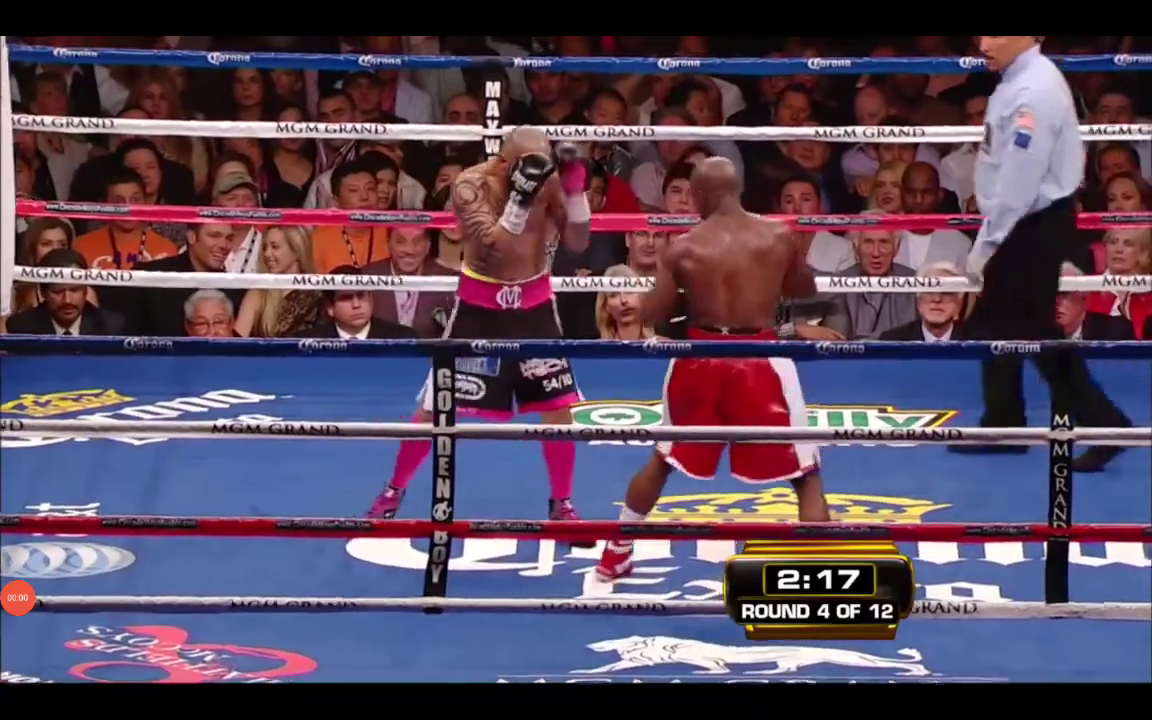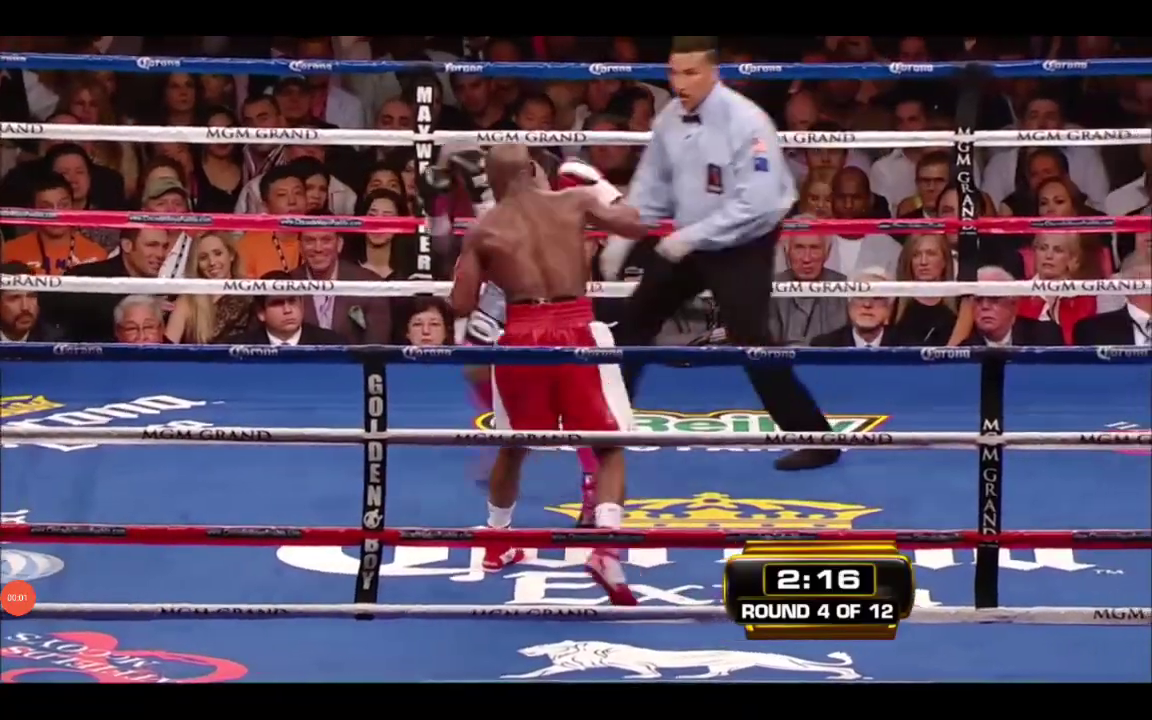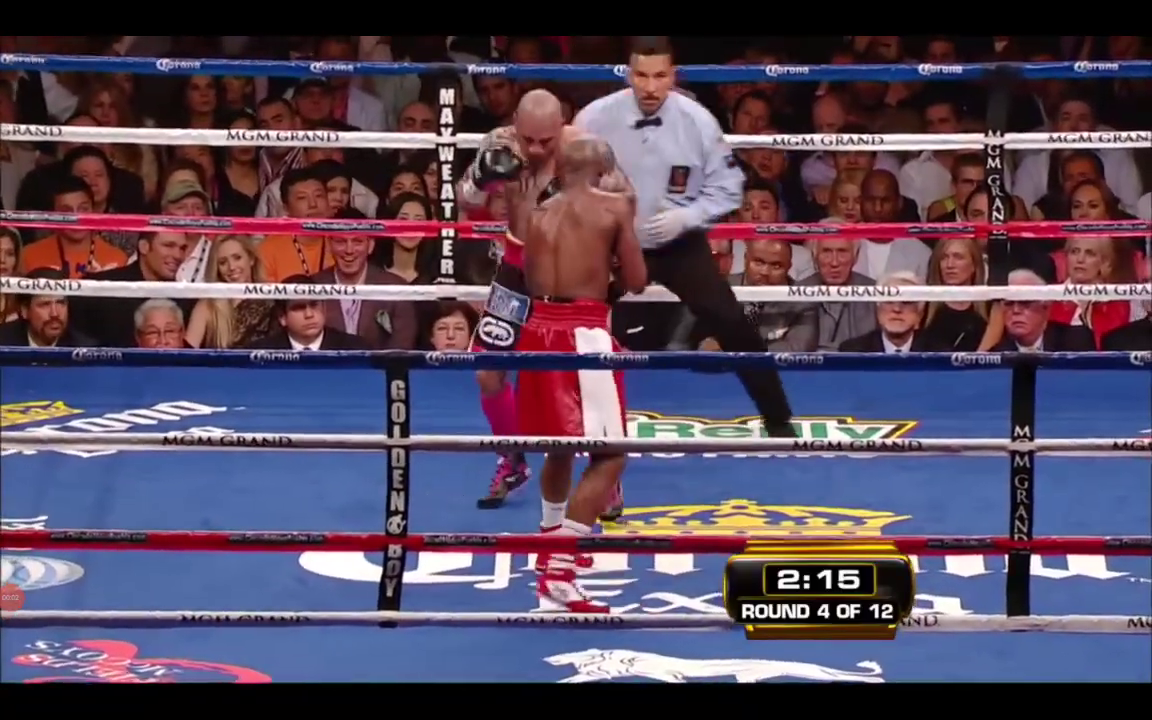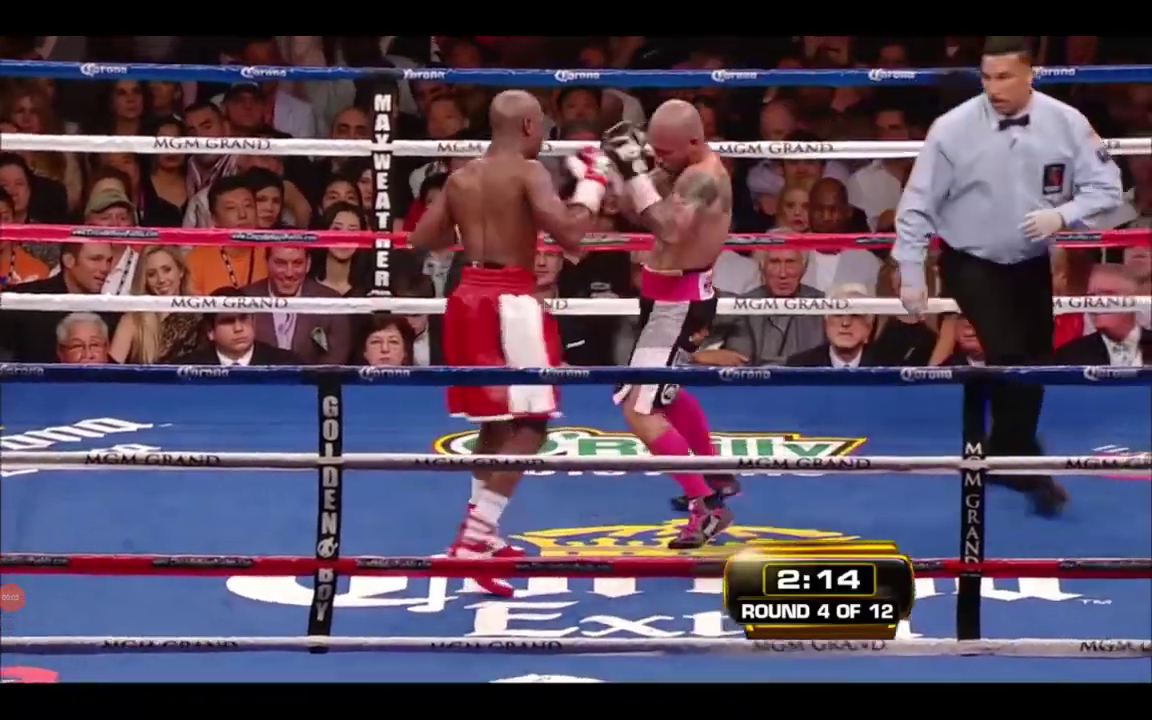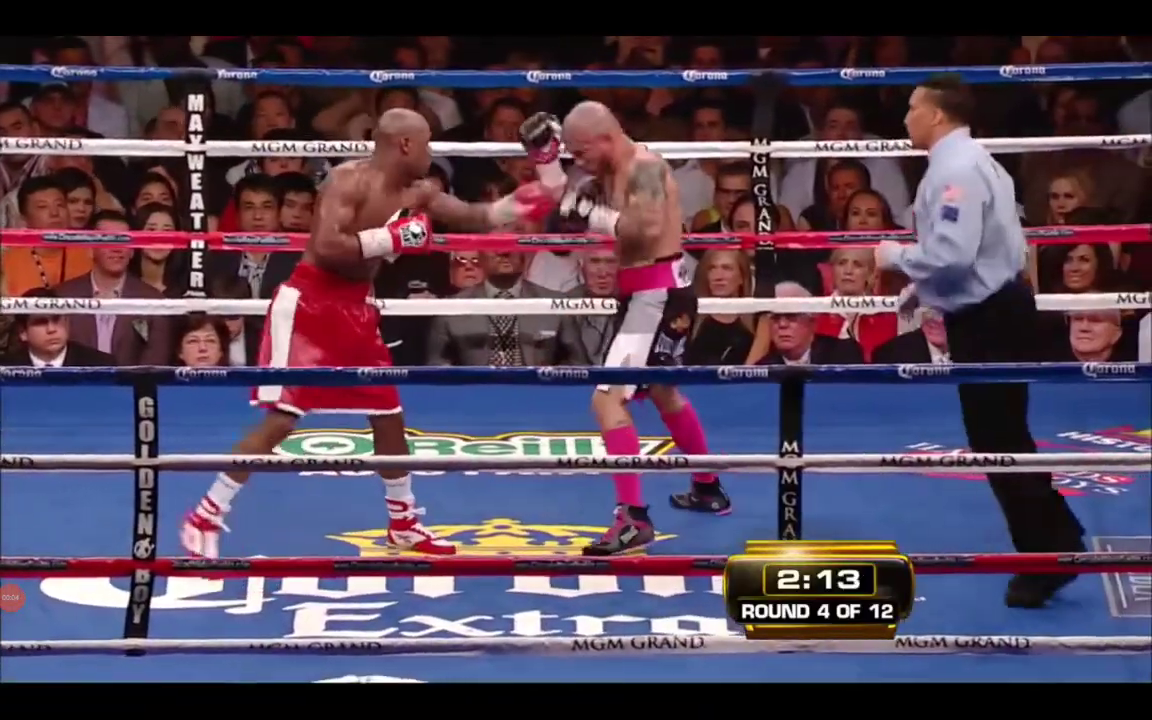
dt=1s
person 1, frame 1
left shoulder: (682, 248)
right shoulder: (780, 235)
left elbow: (651, 315)
right elbow: (805, 290)
left hip: (701, 360)
right hip: (761, 361)
left knee: (663, 459)
right knee: (806, 476)
left ankle: (616, 554)
person 1, frame 2
left shoulder: (481, 230)
right shoulder: (572, 202)
left elbow: (461, 306)
right elbow: (637, 225)
right wrist: (599, 188)
left hip: (522, 336)
right hip: (578, 330)
left knee: (512, 445)
right knee: (608, 447)
left ankle: (497, 544)
right ankle: (606, 547)
person 1, frame 3
left shoulder: (537, 216)
right shoulder: (616, 206)
right elbow: (636, 283)
left hip: (538, 329)
right hip: (583, 334)
left knee: (560, 444)
right knee: (608, 456)
left ankle: (553, 544)
right ankle: (559, 570)
person 1, frame 4
left shoulder: (461, 178)
right shoulder: (529, 172)
left elbow: (421, 239)
right elbow: (570, 235)
right wrist: (593, 181)
left hip: (469, 297)
right hip: (510, 301)
left knee: (496, 421)
right knee: (528, 426)
left ankle: (480, 532)
right ankle: (474, 538)
person 1, frame 5
left shoulder: (417, 190)
right shoulder: (349, 180)
left elbow: (471, 217)
right elbow: (327, 246)
left wrist: (516, 206)
right wrist: (392, 237)
left hip: (353, 307)
right hip: (308, 303)
left knee: (390, 416)
right knee: (280, 418)
left ankle: (403, 521)
right ankle: (207, 516)
person 2, frame 1
left shoulder: (1033, 91)
right shoulder: (1020, 78)
left elbow: (1019, 180)
left wrist: (984, 243)
left hip: (1034, 225)
right hip: (1021, 223)
left knee: (1035, 331)
right knee: (996, 324)
left ankle: (1105, 426)
right ankle: (1002, 424)
person 2, frame 2
left shoulder: (744, 122)
right shoulder: (669, 120)
left elbow: (757, 202)
right elbow: (651, 183)
left wrist: (691, 238)
right wrist: (621, 239)
left hip: (743, 245)
right hip: (689, 240)
left knee: (750, 342)
right knee: (636, 317)
left ankle: (815, 437)
person 2, frame 3
left shoulder: (697, 121)
right shoulder: (594, 119)
left elbow: (726, 188)
left wrist: (684, 217)
left hip: (681, 245)
left knee: (731, 325)
left ankle: (778, 421)
person 2, frame 4
left shoulder: (1067, 123)
right shoulder: (953, 128)
left elbow: (1105, 187)
right elbow: (918, 204)
left wrist: (1063, 215)
right wrist: (911, 273)
left hip: (1032, 264)
right hip: (972, 265)
left knee: (1034, 364)
right knee: (1010, 359)
left ankle: (1004, 461)
right ankle: (1025, 464)
person 2, frame 5
left shoulder: (956, 168)
right shoulder: (961, 161)
left elbow: (951, 253)
left wrist: (896, 256)
right wrist: (922, 286)
left hip: (987, 318)
right hip: (989, 311)
left knee: (995, 438)
right knee: (1002, 433)
left ankle: (1047, 557)
right ankle: (1056, 537)
person 3, frame 1
left shoulder: (550, 182)
right shoulder: (470, 186)
left elbow: (577, 243)
right elbow: (493, 250)
left wrist: (575, 188)
right wrist: (522, 195)
left hip: (533, 304)
right hip: (479, 306)
left knee: (559, 408)
right knee: (436, 409)
left ankle: (561, 505)
right ankle: (393, 492)
person 3, frame 2
right shoulder: (453, 187)
right elbow: (445, 246)
left wrist: (481, 193)
right wrist: (437, 208)
right knee: (476, 366)
left ankle: (593, 480)
person 3, frame 3
right shoulder: (501, 145)
right elbow: (466, 205)
right wrist: (482, 177)
right hip: (519, 265)
right knee: (489, 372)
right ankle: (512, 462)
person 3, frame 4
left shoulder: (702, 177)
right shoulder: (694, 167)
left elbow: (670, 228)
right elbow: (657, 208)
left wrist: (635, 172)
right wrist: (636, 167)
left hip: (676, 303)
right hip: (680, 296)
left knee: (640, 412)
right knee: (665, 392)
left ankle: (709, 506)
right ankle: (717, 475)
person 3, frame 5
left shoulder: (643, 165)
right shoulder: (608, 170)
left elbow: (646, 228)
right elbow: (569, 205)
left wrist: (589, 213)
right wrist: (545, 157)
left hip: (658, 295)
right hip: (654, 294)
left knee: (607, 398)
right knee: (662, 390)
left ankle: (633, 517)
right ankle: (708, 487)
